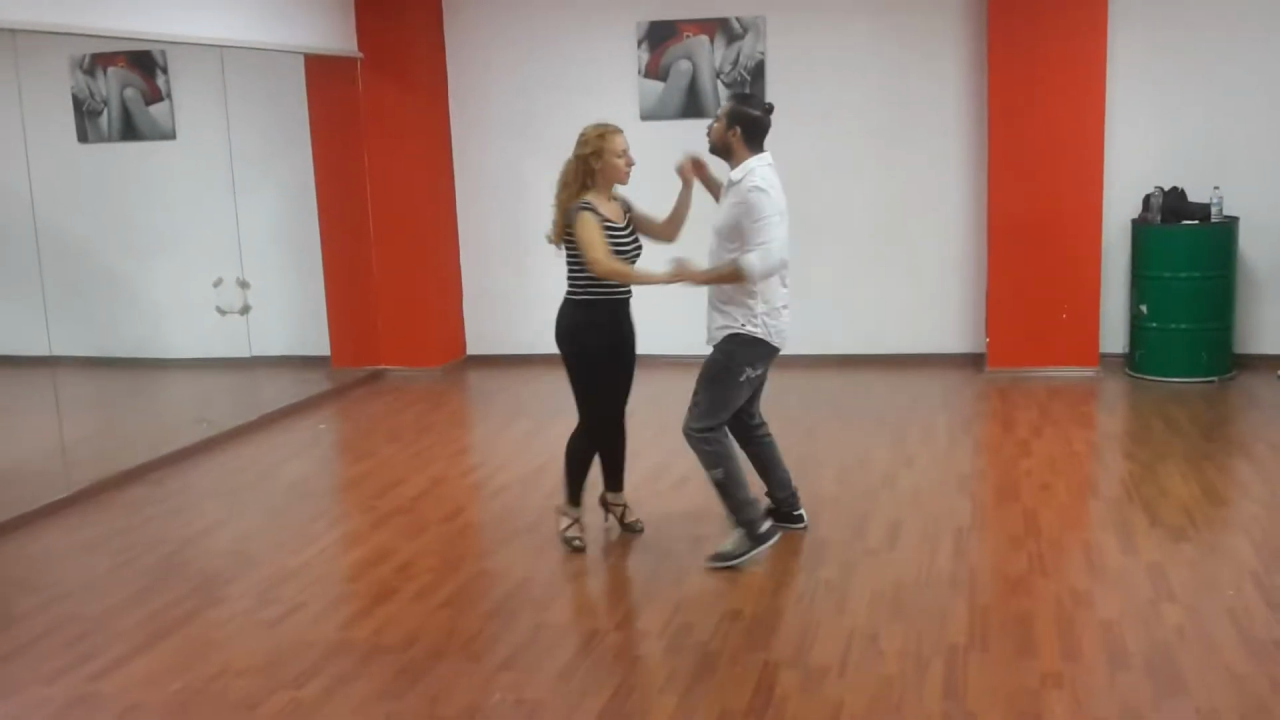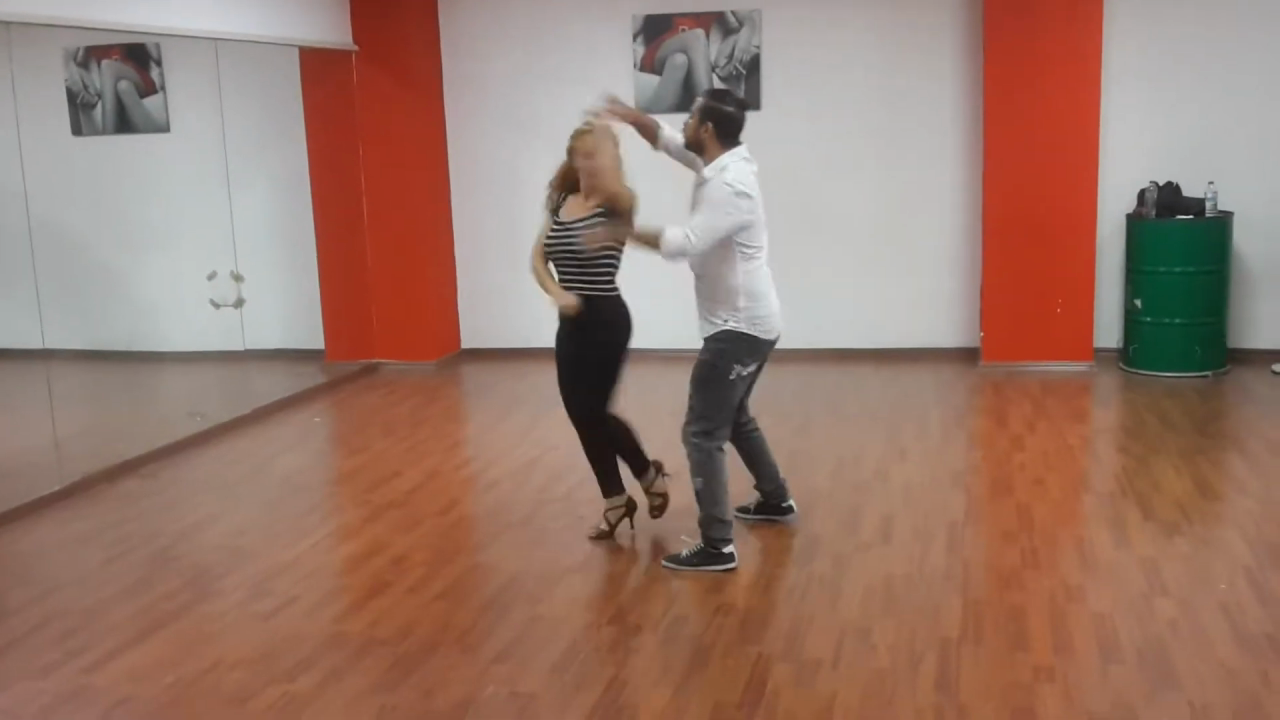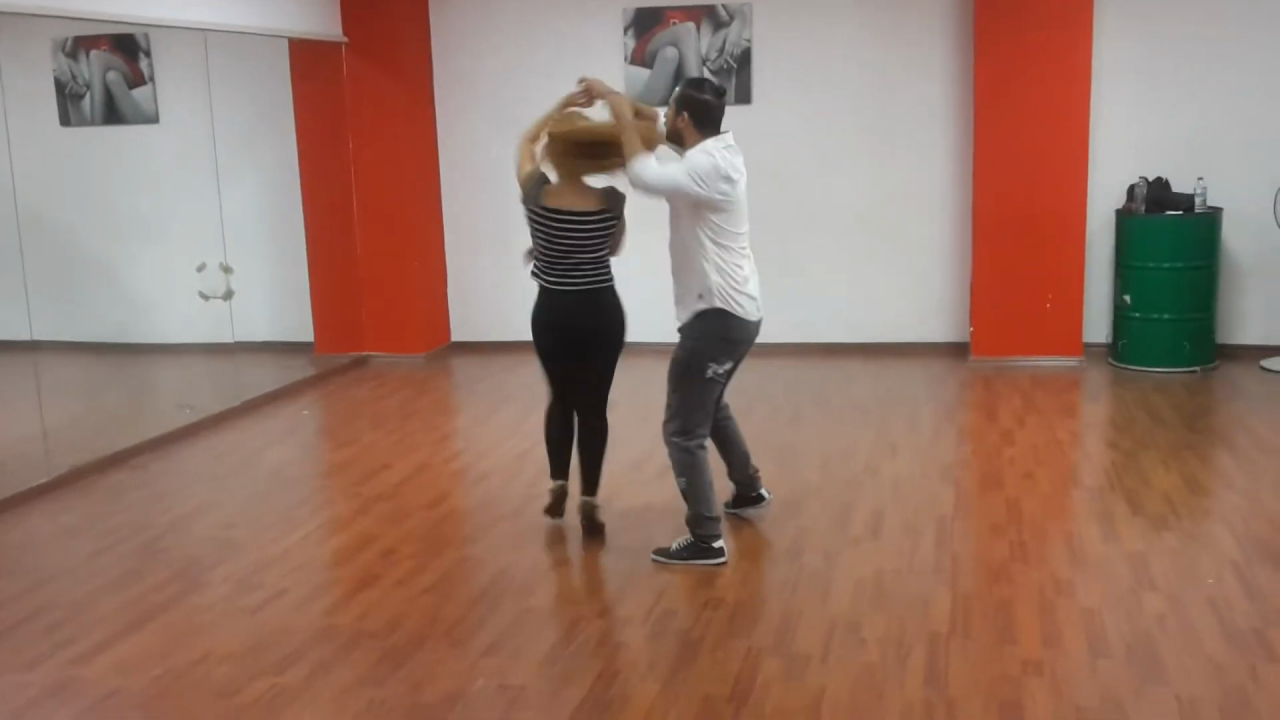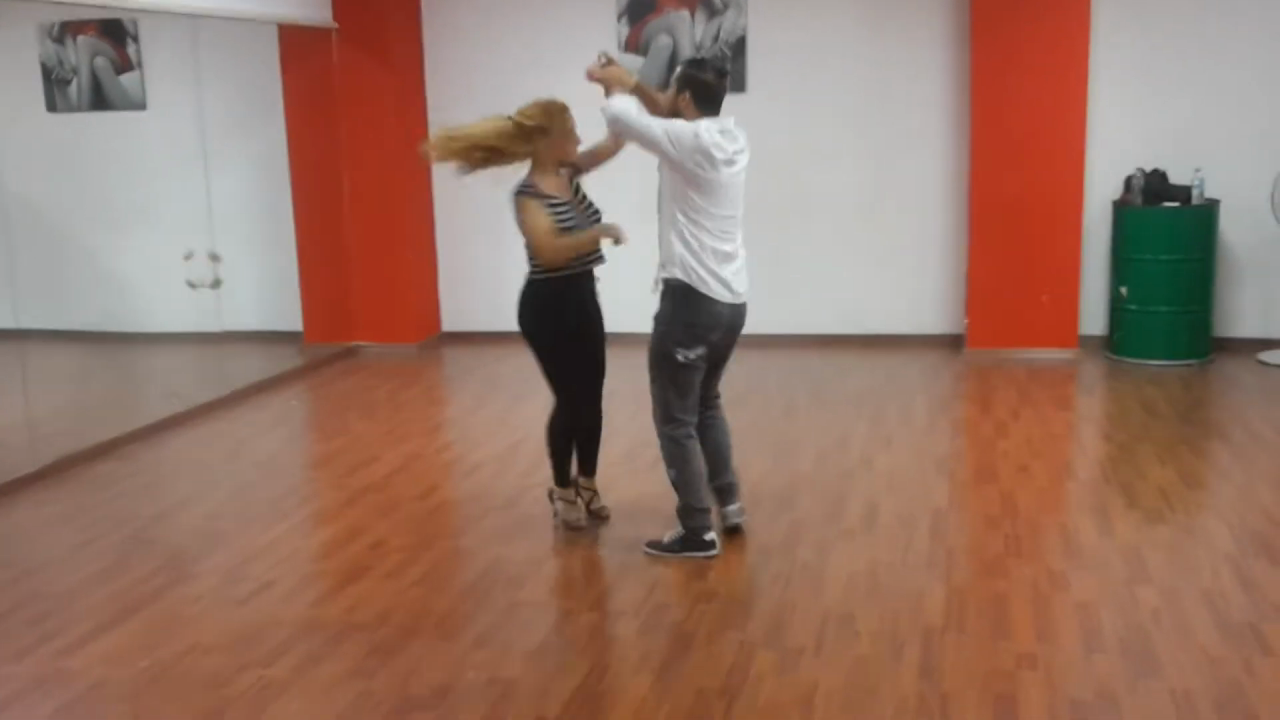
dt=0.2s
person 1, frame 1
left shoulder: (756, 188)
right shoulder: (747, 175)
left elbow: (760, 264)
left wrist: (704, 275)
right wrist: (706, 180)
left hip: (749, 330)
right hip: (746, 326)
left knee: (702, 427)
right knee: (745, 421)
left ankle: (754, 526)
right ankle: (788, 507)
person 1, frame 2
left shoulder: (729, 185)
right shoulder: (725, 161)
left elbow: (685, 244)
right elbow: (668, 138)
left wrist: (624, 233)
right wrist: (628, 115)
left hip: (741, 327)
right hip: (747, 321)
left knee: (703, 433)
right knee: (735, 416)
left ankle: (718, 545)
right ankle: (776, 497)
person 1, frame 3
left shoulder: (708, 167)
right shoulder: (718, 150)
left elbow: (645, 175)
right elbow: (665, 137)
left wrist: (621, 117)
right wrist: (622, 106)
left hip: (716, 317)
right hip: (737, 311)
left knee: (685, 430)
right knee: (710, 405)
left ankle: (706, 539)
right ankle: (749, 488)
person 1, frame 4
left shoulder: (690, 142)
right shoulder: (732, 136)
left elbow: (621, 116)
right elbow: (672, 116)
left wrist: (614, 83)
right wrist: (630, 82)
left hip: (690, 300)
right hip: (731, 300)
left knee: (676, 418)
right knee: (704, 403)
left ankle: (699, 529)
right ankle: (727, 502)
person 2, frame 1
left shoulder: (622, 206)
right shoulder: (580, 208)
left elbow: (666, 232)
right elbow: (604, 267)
left wrist: (686, 186)
right wrist: (664, 277)
left hip: (617, 320)
right hip: (582, 322)
left knee: (612, 416)
right knee: (594, 420)
left ankle: (614, 495)
right ankle: (571, 508)
person 2, frame 2
left shoulder: (616, 205)
right shoulder: (559, 206)
left elbow: (619, 192)
right elbow: (538, 258)
left wrist: (603, 136)
right wrist: (557, 291)
left hip: (602, 321)
right hip: (575, 322)
left knee: (588, 413)
right knee: (586, 413)
left ankle: (649, 474)
right ankle: (621, 495)
person 2, frame 3
left shoulder: (535, 192)
right shoulder: (611, 200)
left elbow: (525, 145)
left wrist: (560, 109)
left hip: (552, 313)
right hip: (601, 312)
left knee: (561, 400)
right knee: (592, 405)
left ankle: (557, 486)
right ankle: (589, 502)
person 2, frame 4
left shoulder: (572, 175)
right shoulder: (528, 192)
left elbow: (613, 144)
right elbow: (549, 253)
right wrist: (598, 234)
left hip: (581, 300)
right hip: (545, 305)
left knee: (590, 398)
right knee: (572, 400)
left ankle: (586, 483)
right ankle: (565, 487)
